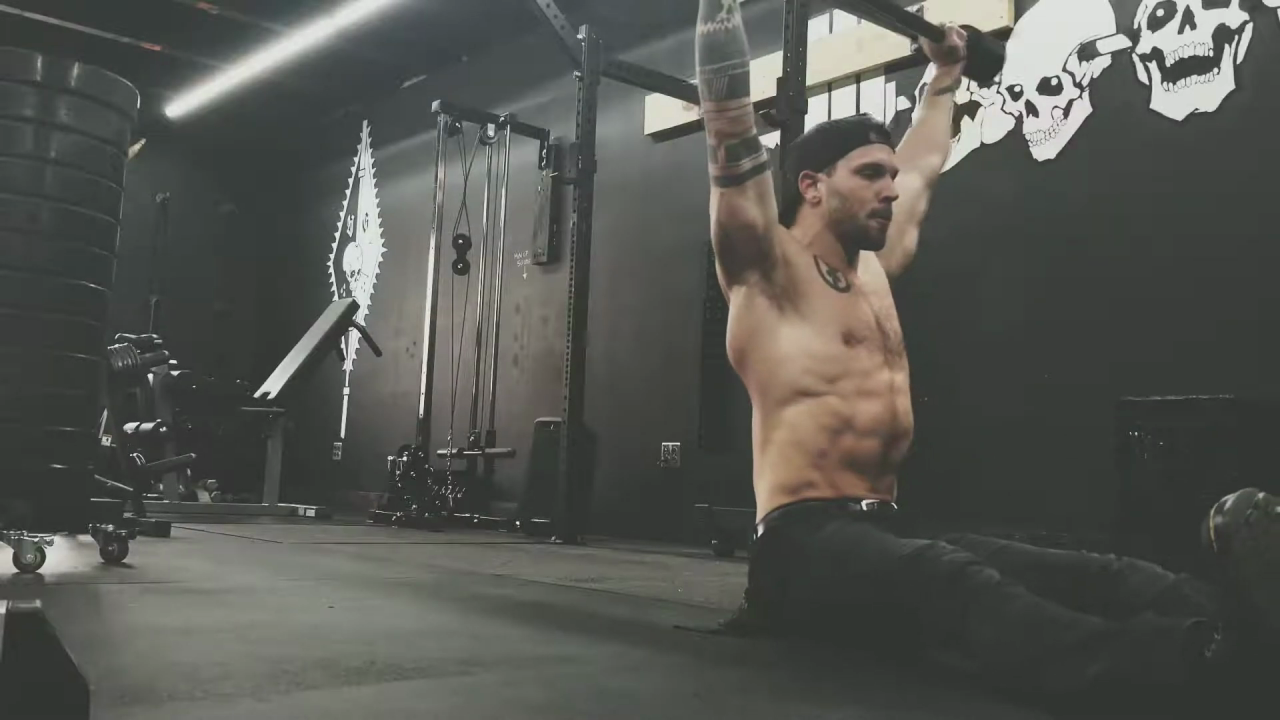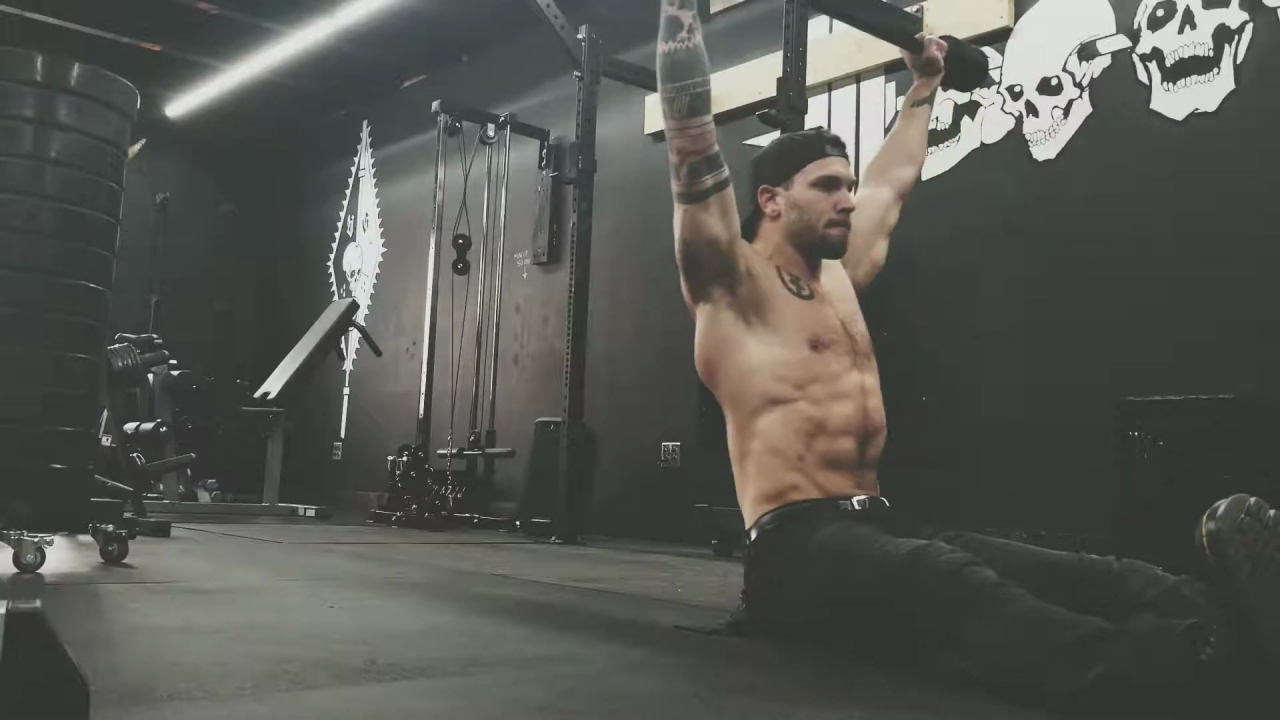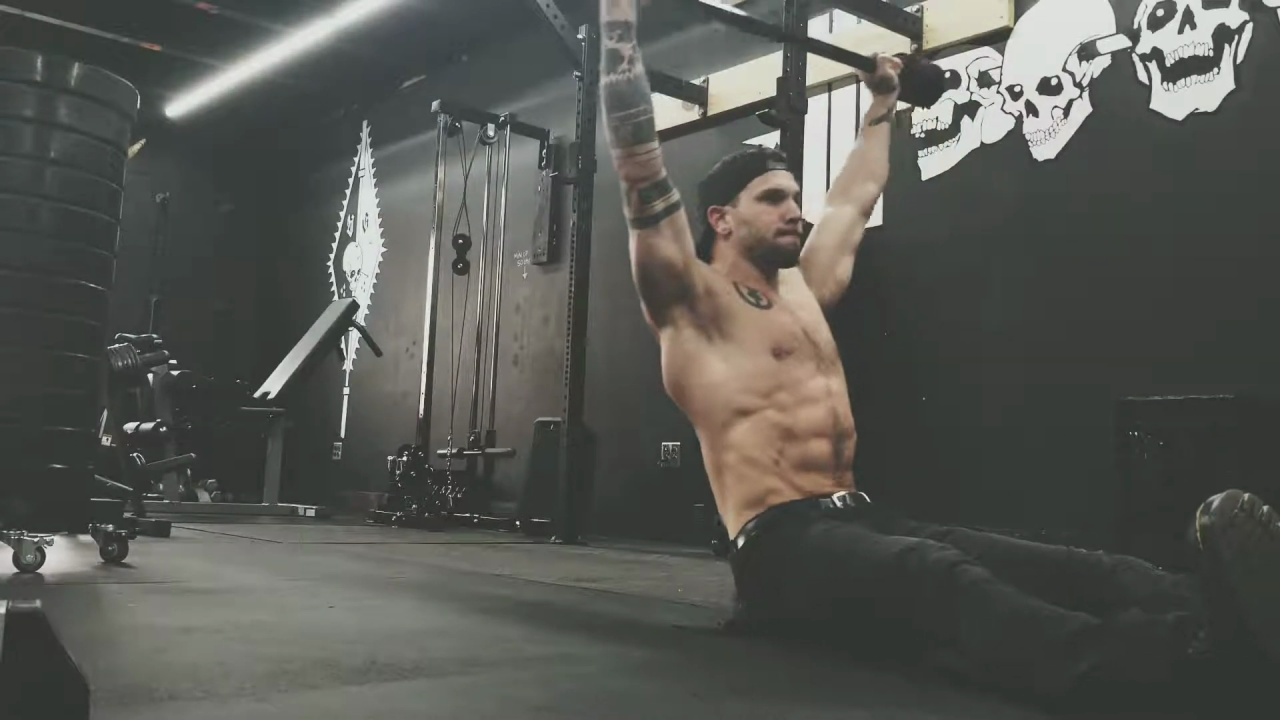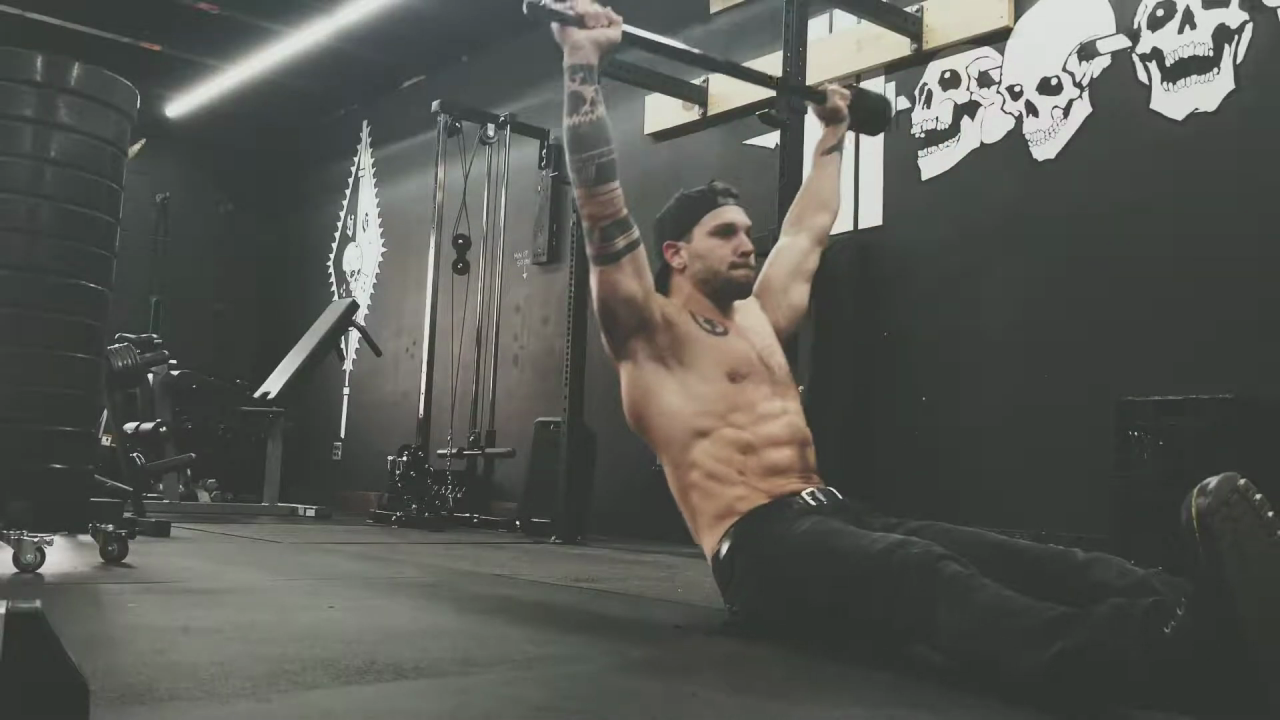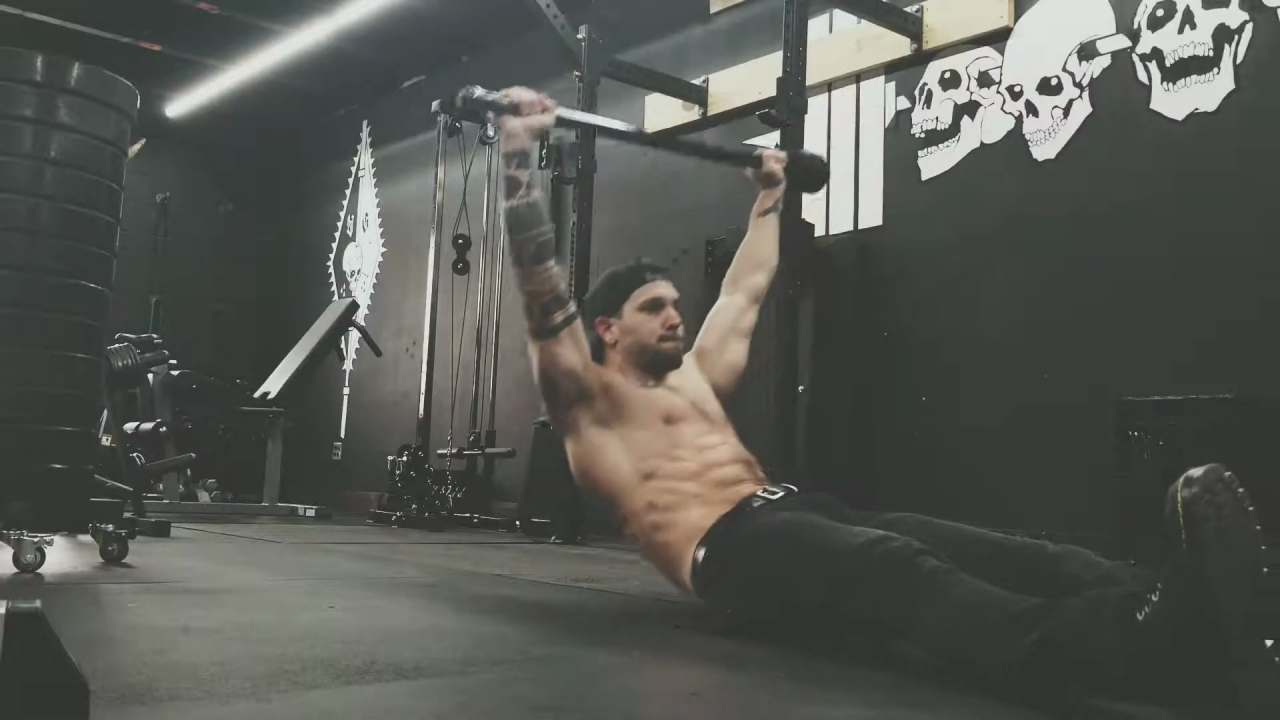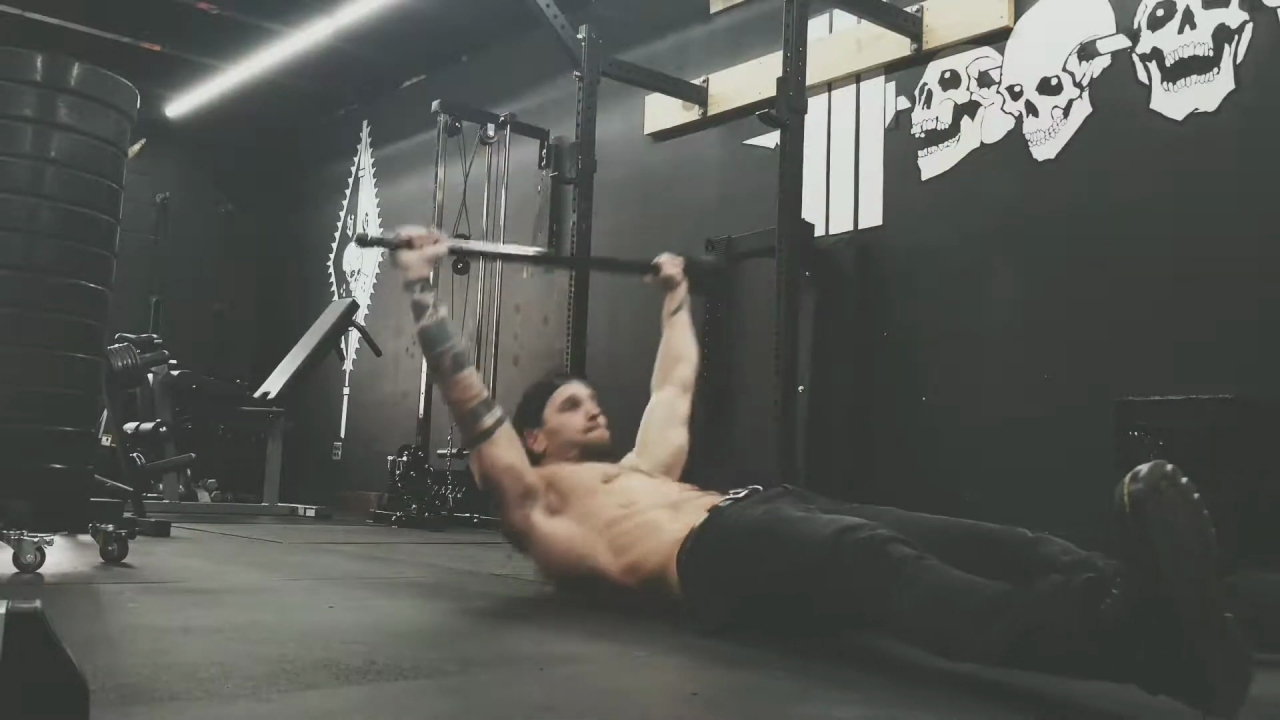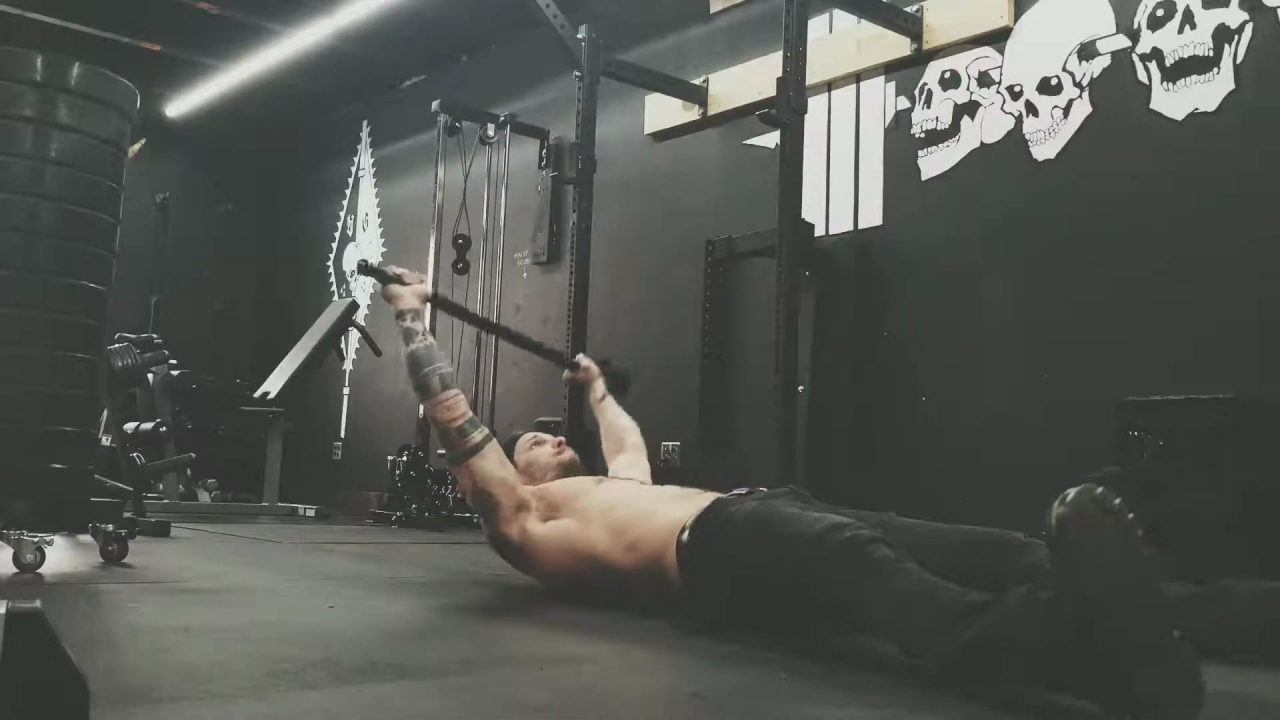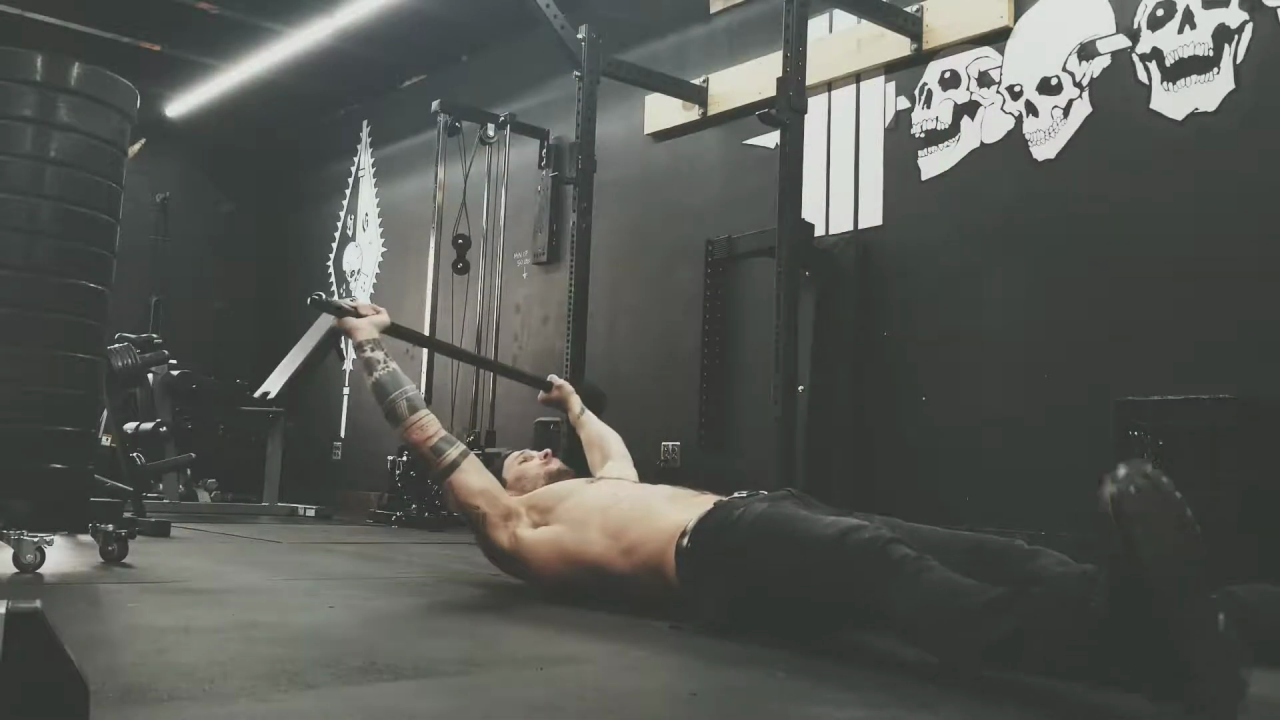
dt=0.2s
person 1, frame 1
left shoulder: (871, 268)
right shoulder: (766, 270)
left elbow: (923, 169)
right elbow: (730, 122)
left wrist: (944, 77)
left hip: (885, 532)
right hip: (804, 548)
left knee: (1086, 575)
right knee: (954, 585)
right ankle: (1188, 657)
person 1, frame 2
left shoulder: (839, 278)
right shoulder: (732, 284)
left elbow: (894, 182)
right elbow: (693, 145)
left wrist: (924, 88)
left hip: (878, 526)
right hip: (796, 550)
left knee: (1073, 573)
right knee: (949, 584)
right ankle: (1182, 658)
person 1, frame 3
left shoulder: (801, 290)
right shoulder: (692, 302)
left elbow: (856, 200)
right elbow: (641, 173)
left wrist: (882, 105)
left hip: (860, 520)
right hip: (784, 548)
left knee: (1058, 567)
right knee: (940, 579)
right ankle: (1161, 654)
person 1, frame 4
left shoulder: (757, 318)
right shoulder: (650, 336)
left elbow: (812, 231)
right elbow: (604, 215)
left wrist: (833, 133)
right wrist: (587, 64)
left hip: (831, 515)
right hip: (763, 544)
left knee: (1025, 559)
right knee: (924, 574)
left ankle: (1209, 610)
right ankle: (1145, 646)
person 1, frame 5
left shoulder: (692, 380)
right shoulder: (590, 404)
left elbow: (744, 293)
right elbow: (544, 301)
left wrist: (770, 195)
right wrist: (522, 154)
left hip: (795, 516)
right hip: (736, 550)
left knee: (991, 551)
right knee: (903, 570)
left ankle: (1191, 623)
right ankle: (1131, 639)
person 1, frame 6
left shoulder: (633, 474)
right shoulder: (534, 501)
left elbow: (674, 396)
right elbow: (470, 406)
left wrist: (677, 297)
right wrist: (423, 284)
left hip: (768, 512)
right hip: (718, 553)
left knee: (993, 543)
right knee: (887, 566)
left ankle: (1160, 625)
right ankle: (1128, 628)
person 1, frame 7
left shoulder: (612, 493)
right shoulder: (527, 522)
left elbow: (633, 445)
right elbow: (461, 431)
left wrist: (596, 388)
right wrist: (414, 321)
right hip: (715, 546)
left knee: (983, 551)
right knee: (870, 570)
right ankle: (1084, 636)
person 1, frame 8
left shoulder: (597, 492)
right shoulder: (517, 530)
left elbow: (620, 455)
right elbow: (438, 448)
left wrist: (575, 406)
right wrist: (374, 349)
left hip: (759, 512)
right hip: (717, 550)
left knee: (988, 555)
right knee: (890, 572)
left ankle: (1160, 617)
right ankle: (1123, 625)
